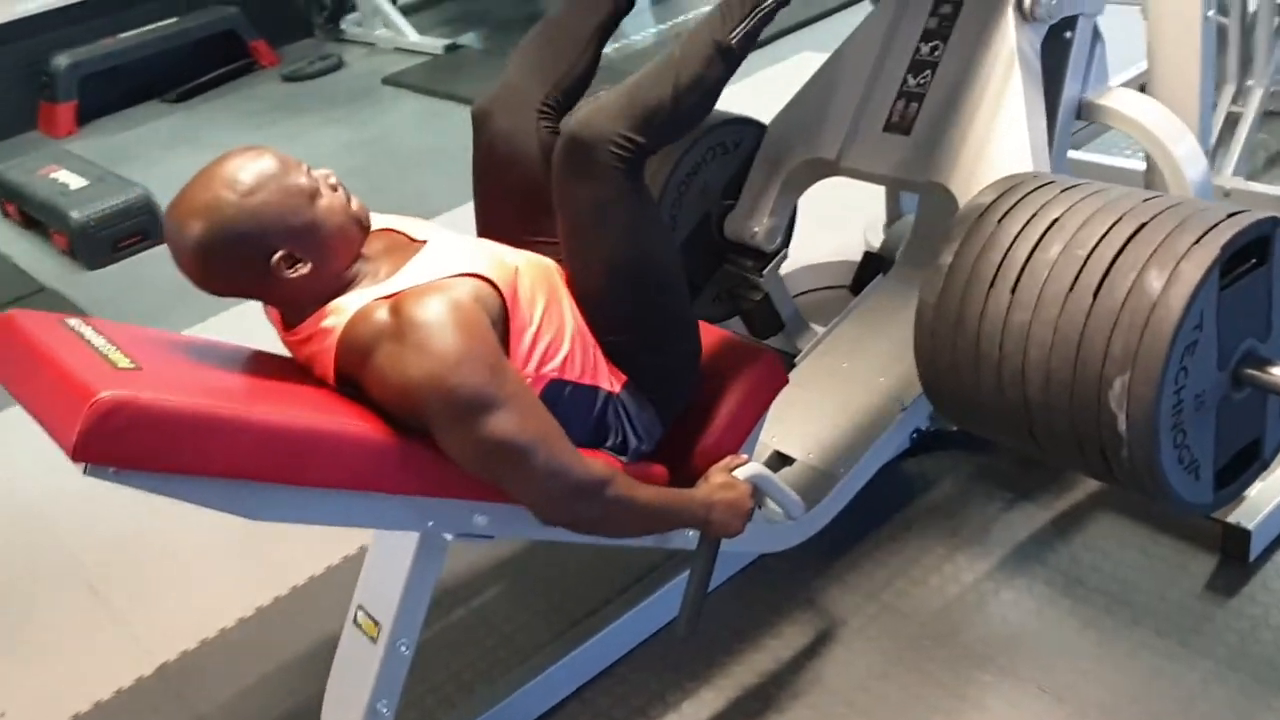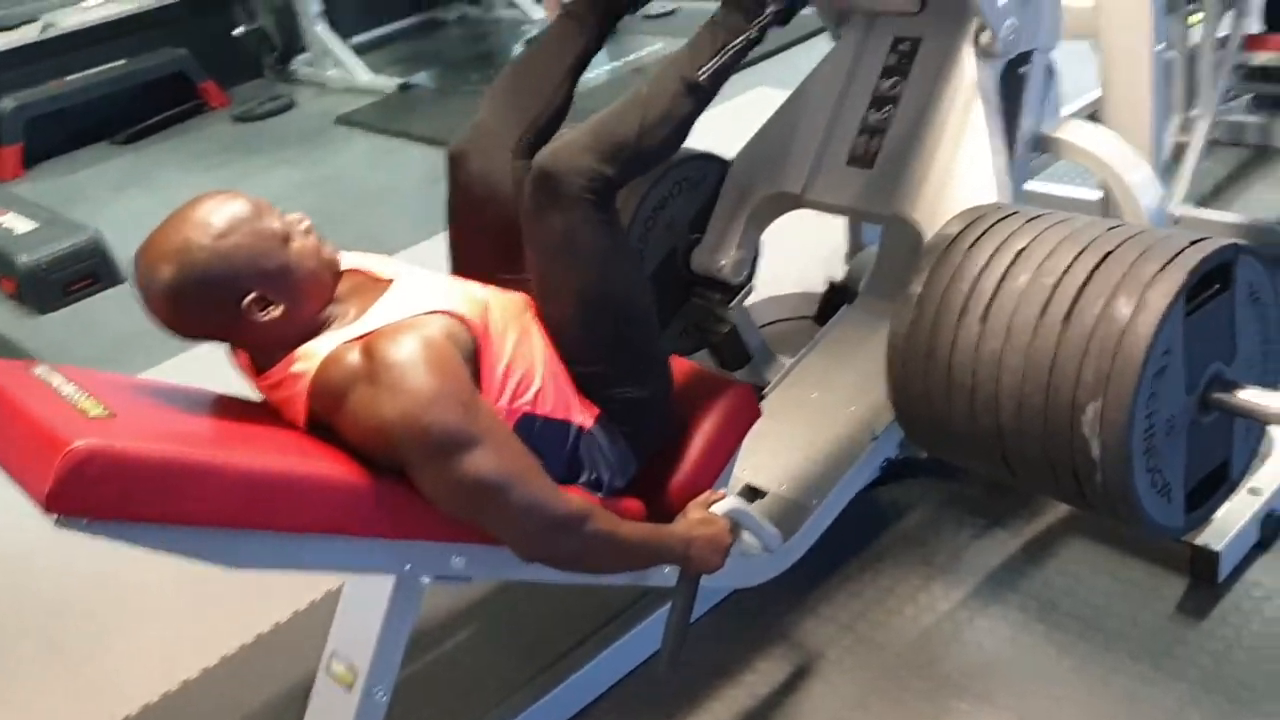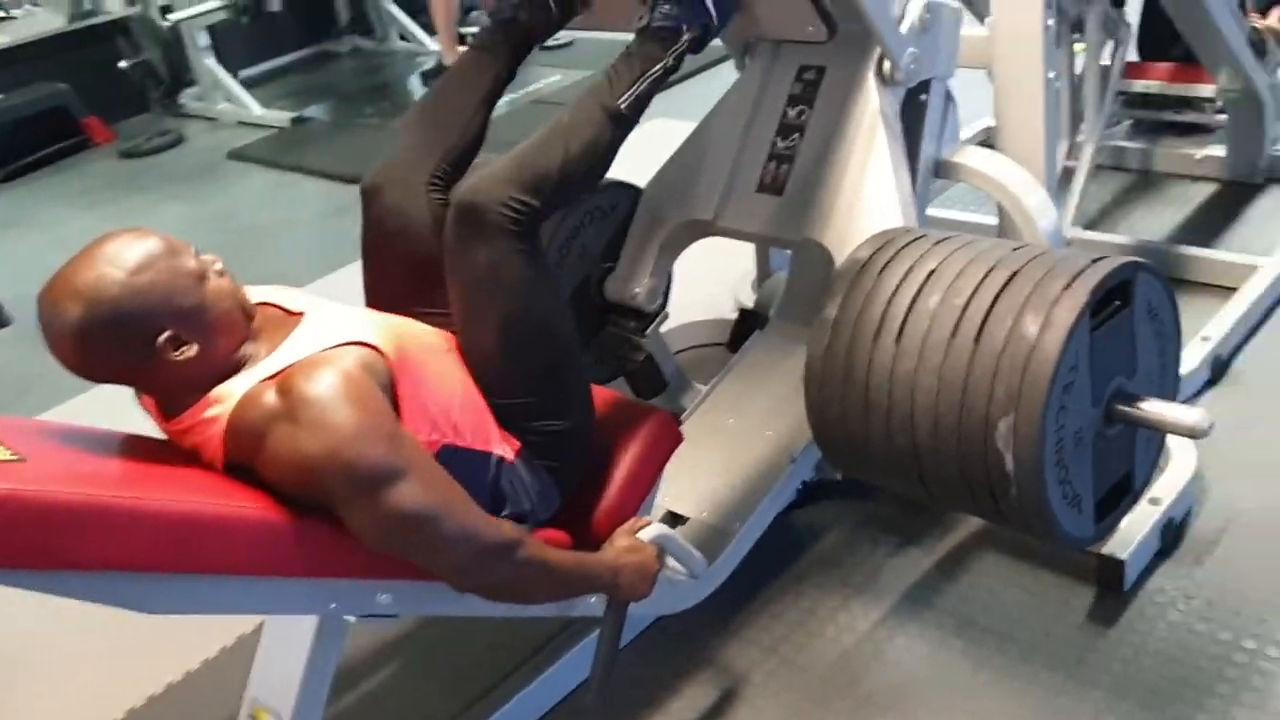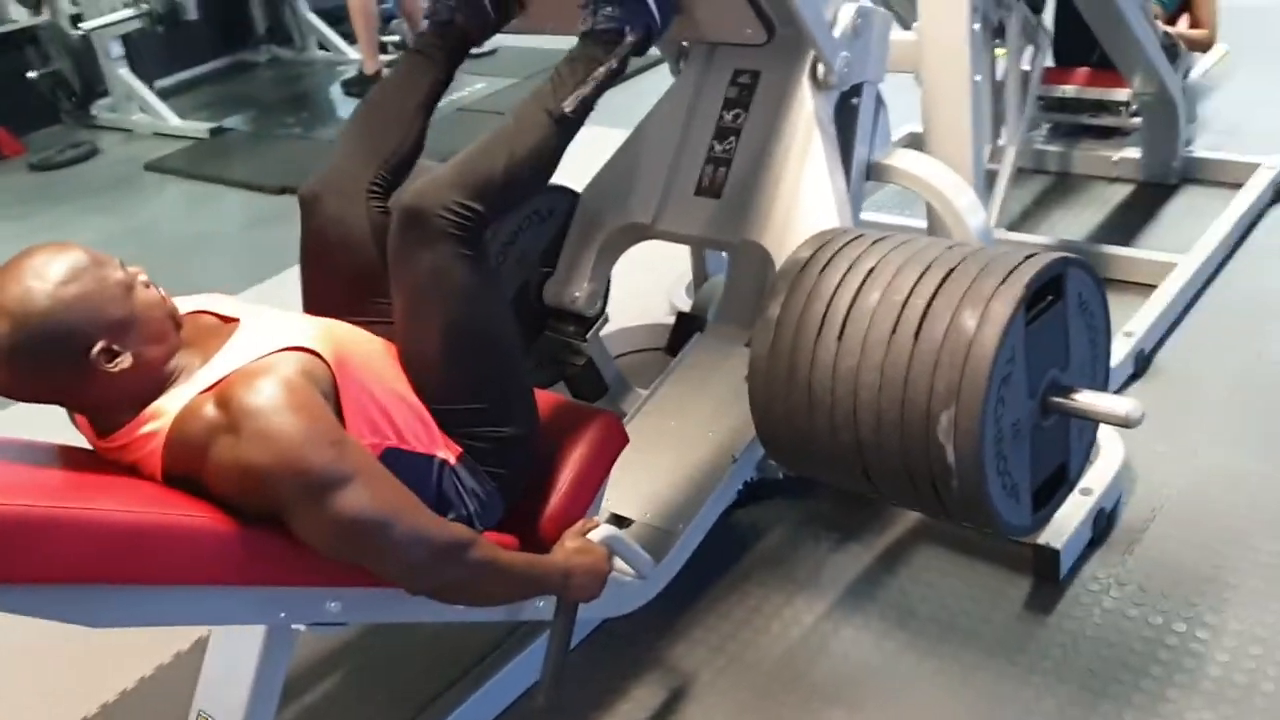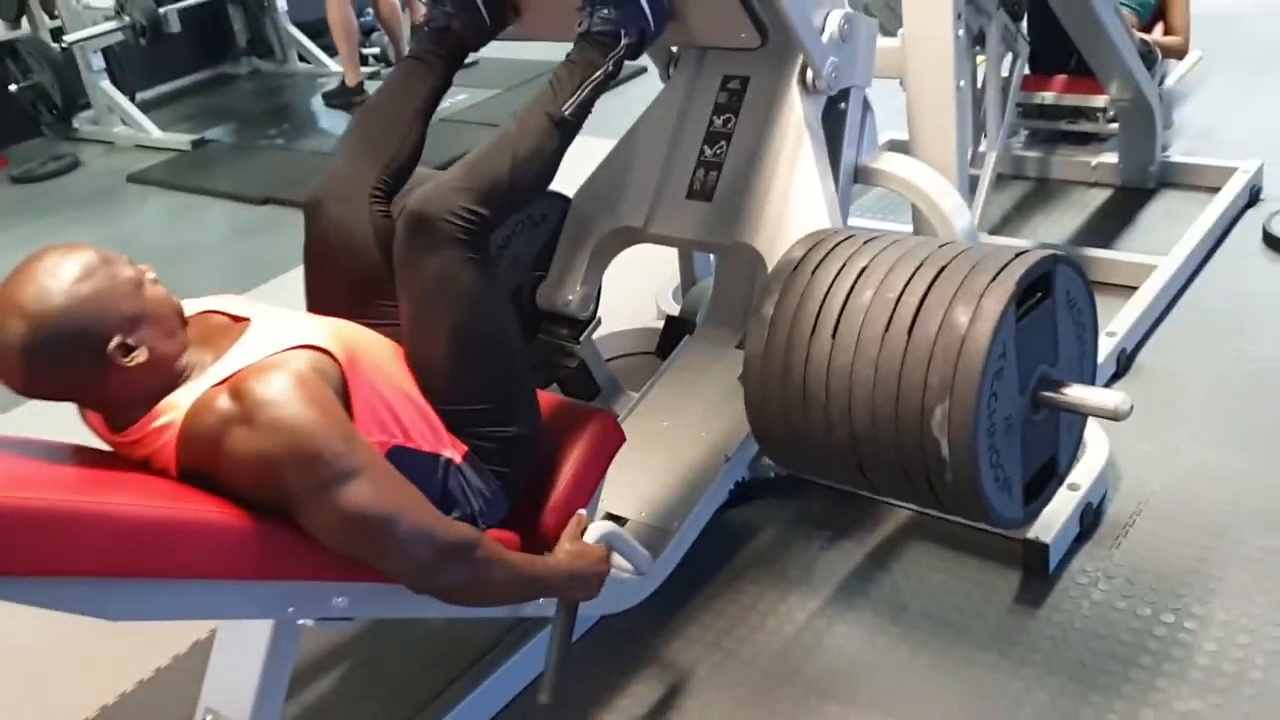
dt=0.2s
person 1, frame 1
left shoulder: (308, 292)
right shoulder: (423, 337)
right elbow: (567, 494)
right wrist: (702, 507)
right hip: (625, 394)
left knee: (512, 113)
right knee: (598, 136)
person 1, frame 2
left shoulder: (271, 338)
right shoulder: (397, 375)
right elbow: (548, 530)
right wrist: (682, 542)
right hip: (601, 430)
left knee: (486, 153)
right knee: (567, 171)
person 1, frame 3
left shoulder: (175, 379)
right shoulder: (314, 411)
right elbow: (478, 558)
right wrist: (610, 571)
right hip: (520, 461)
left knee: (400, 187)
right knee: (488, 205)
person 1, frame 4
left shoulder: (104, 394)
right shoulder: (255, 419)
right elbow: (431, 562)
right wrist: (560, 572)
right hip: (466, 467)
left knee: (338, 194)
right knee: (431, 210)
person 1, frame 5
left shoulder: (108, 389)
right shoulder: (264, 412)
right elbow: (436, 562)
right wrist: (560, 574)
right hip: (470, 464)
left knee: (343, 199)
right knee: (439, 215)
